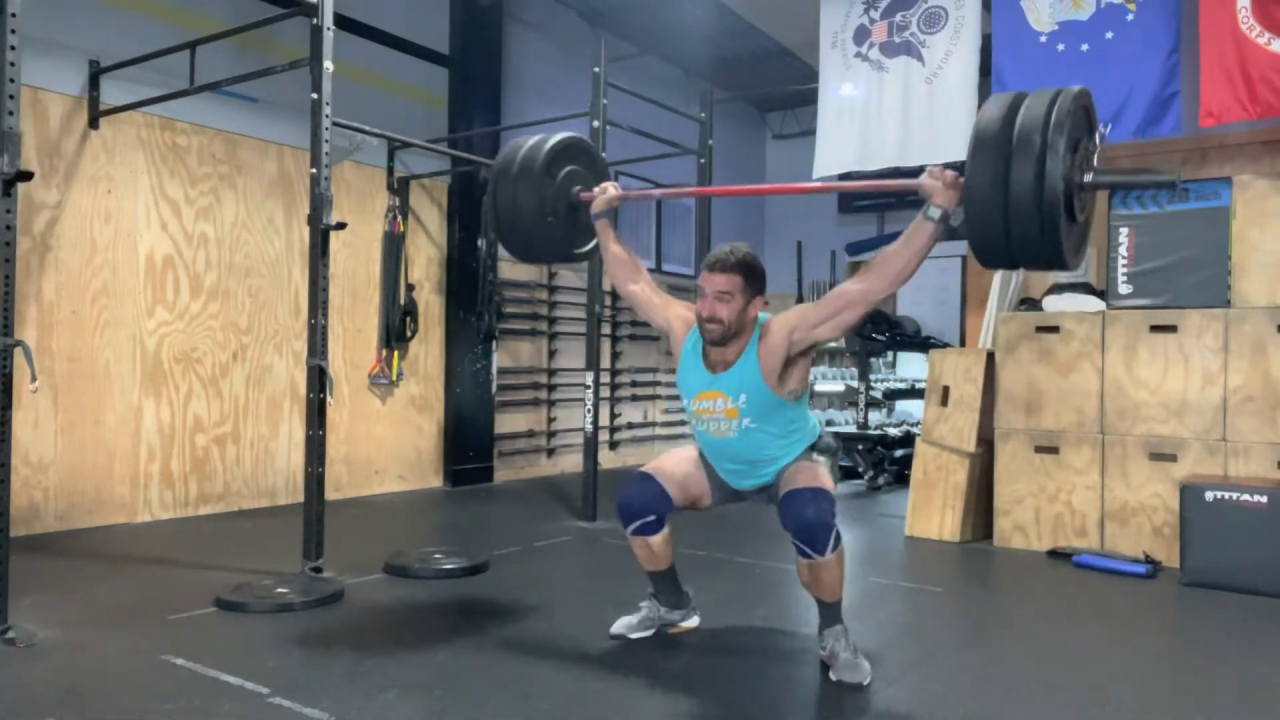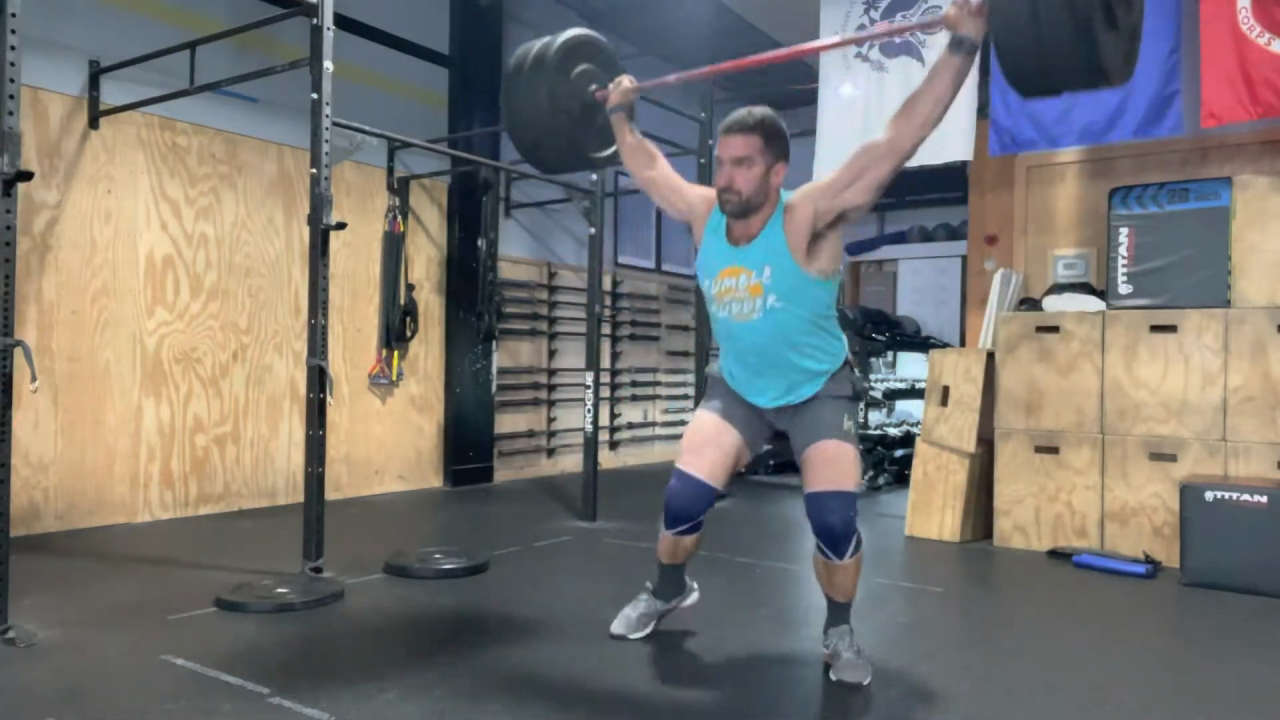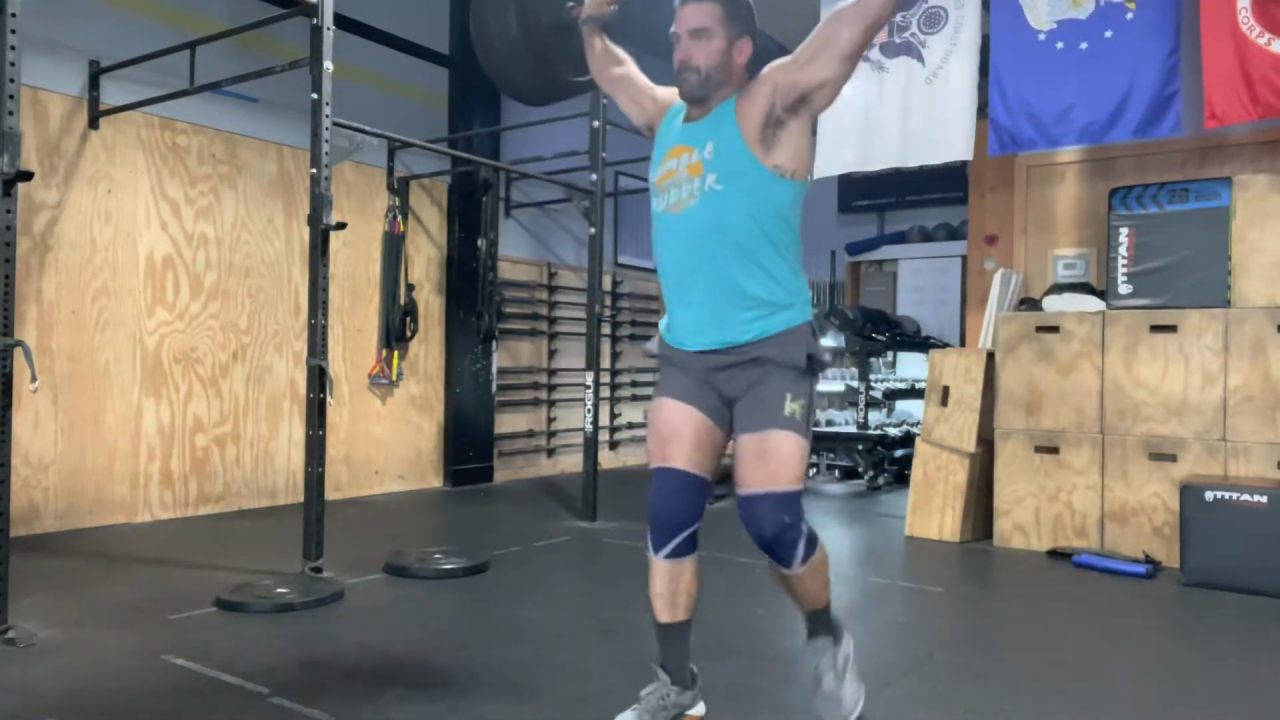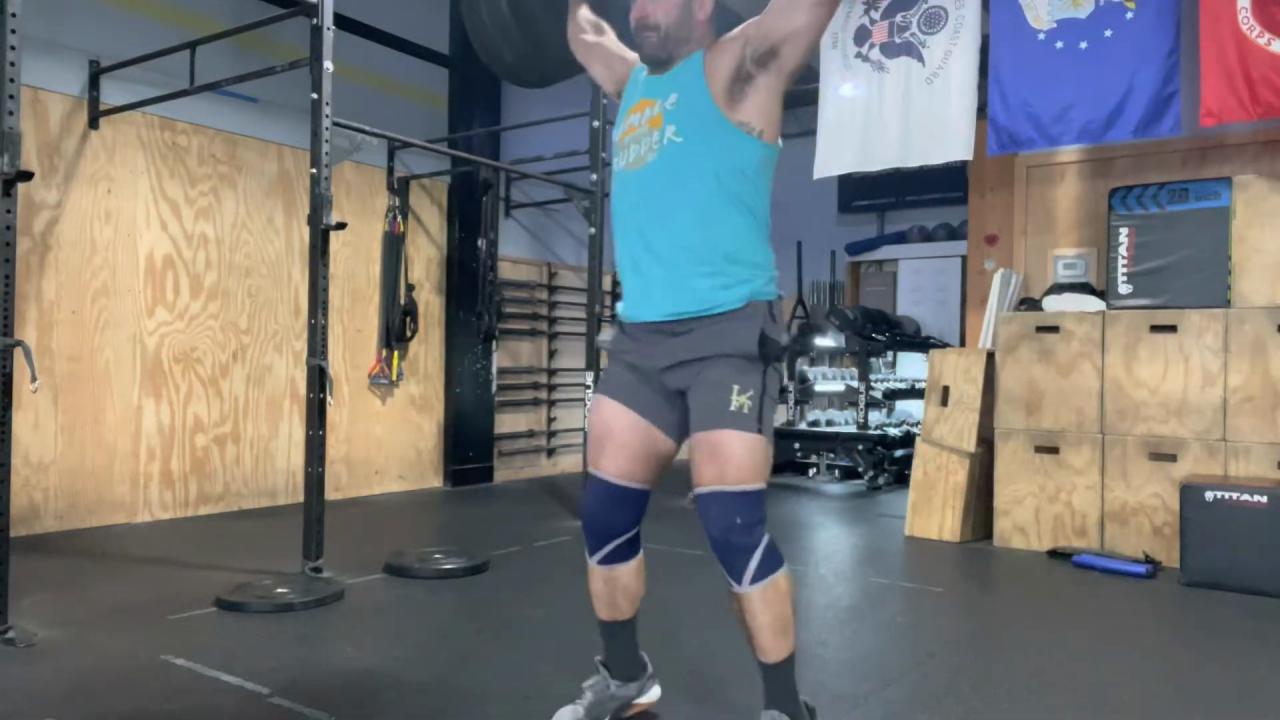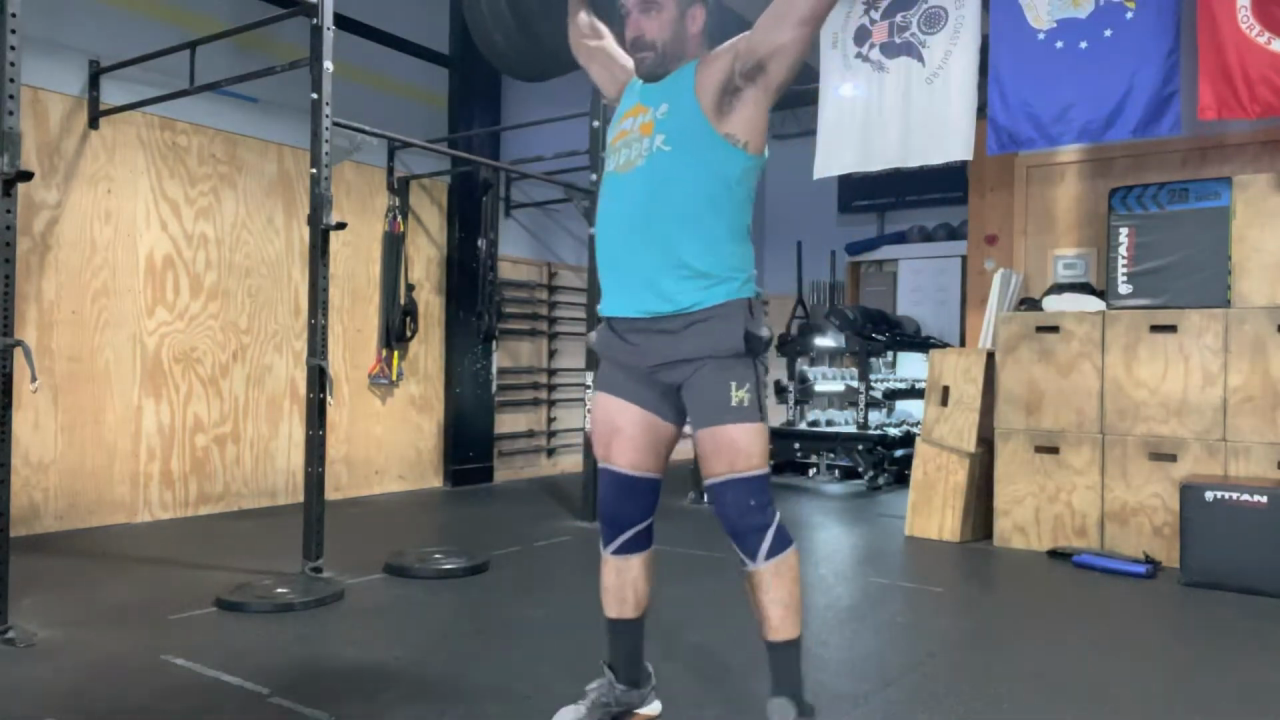
dt=0.5s
person 1, frame 1
left shoulder: (780, 342)
right shoulder: (683, 331)
left elbow: (869, 285)
right elbow: (632, 280)
left wrist: (936, 211)
right wrist: (603, 219)
left hip: (791, 460)
right hip: (718, 462)
left knee: (809, 519)
right knee: (637, 497)
left ankle: (833, 634)
right ankle: (670, 605)
person 1, frame 2
left shoulder: (808, 218)
right shoulder: (704, 214)
left elbow: (898, 142)
right elbow: (647, 168)
right wrist: (619, 113)
left hip: (816, 390)
right hip: (736, 389)
left knee: (833, 517)
right knee: (683, 498)
left ankle: (838, 632)
right ankle: (668, 589)
person 1, frame 3
left shoulder: (772, 105)
right shoulder: (666, 114)
right elbow: (612, 73)
left hip: (770, 348)
right hip: (686, 351)
left knee: (772, 518)
right knee: (671, 513)
left ankle: (827, 635)
person 1, frame 4
left shoulder: (741, 63)
right shoulder: (636, 81)
left hip: (727, 331)
right hip: (641, 335)
left knee: (733, 525)
right knee: (604, 517)
person 1, frame 5
left shoulder: (731, 75)
right shoulder: (633, 87)
left hip: (710, 327)
right hip: (625, 333)
left knee: (745, 506)
right knee: (620, 510)
